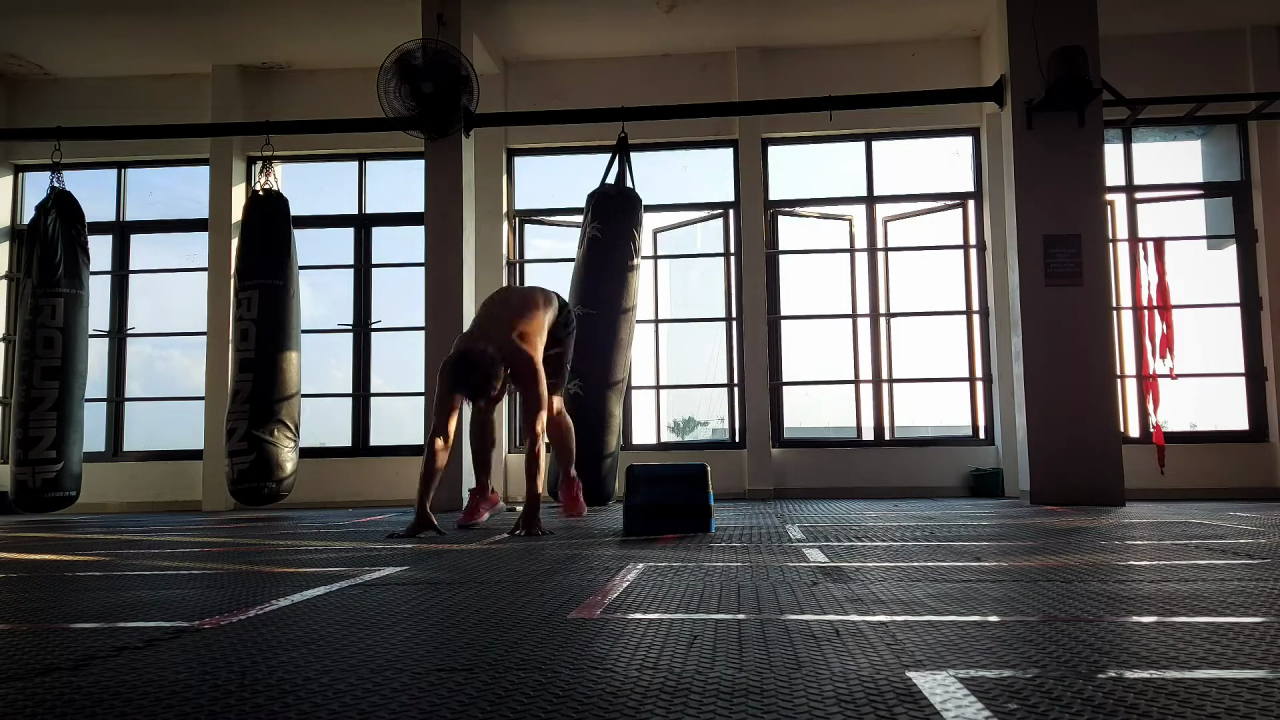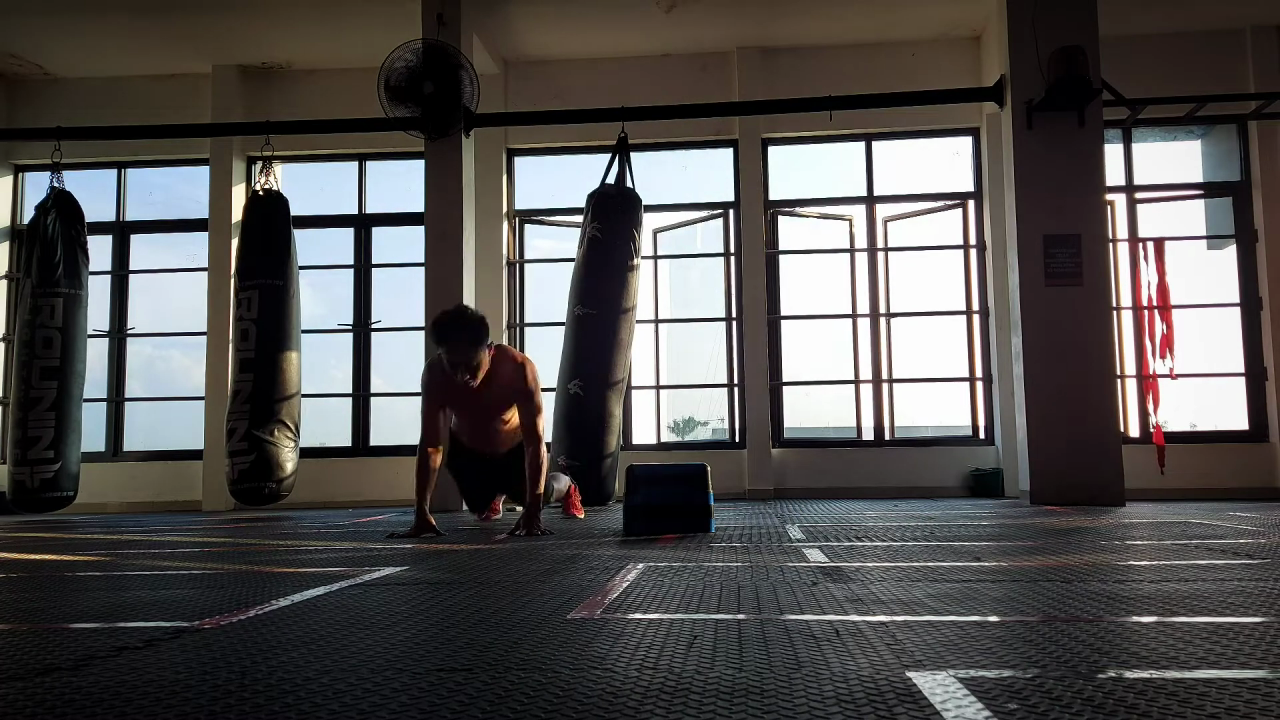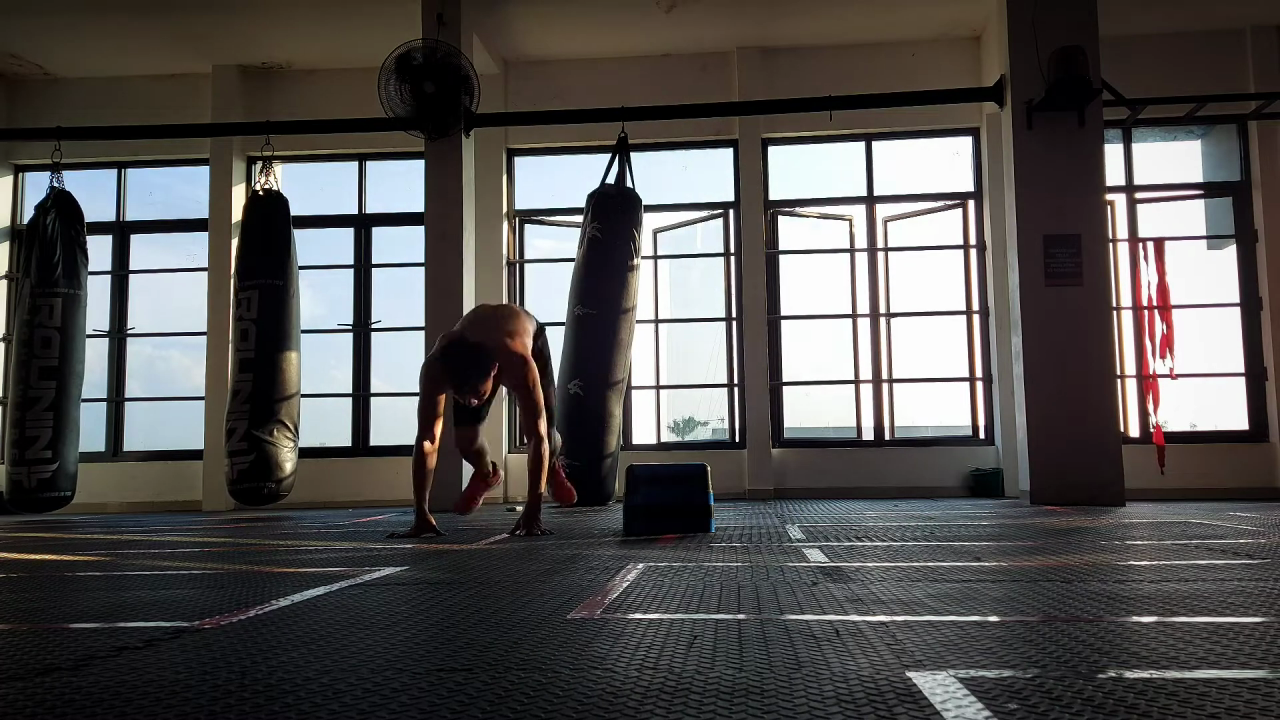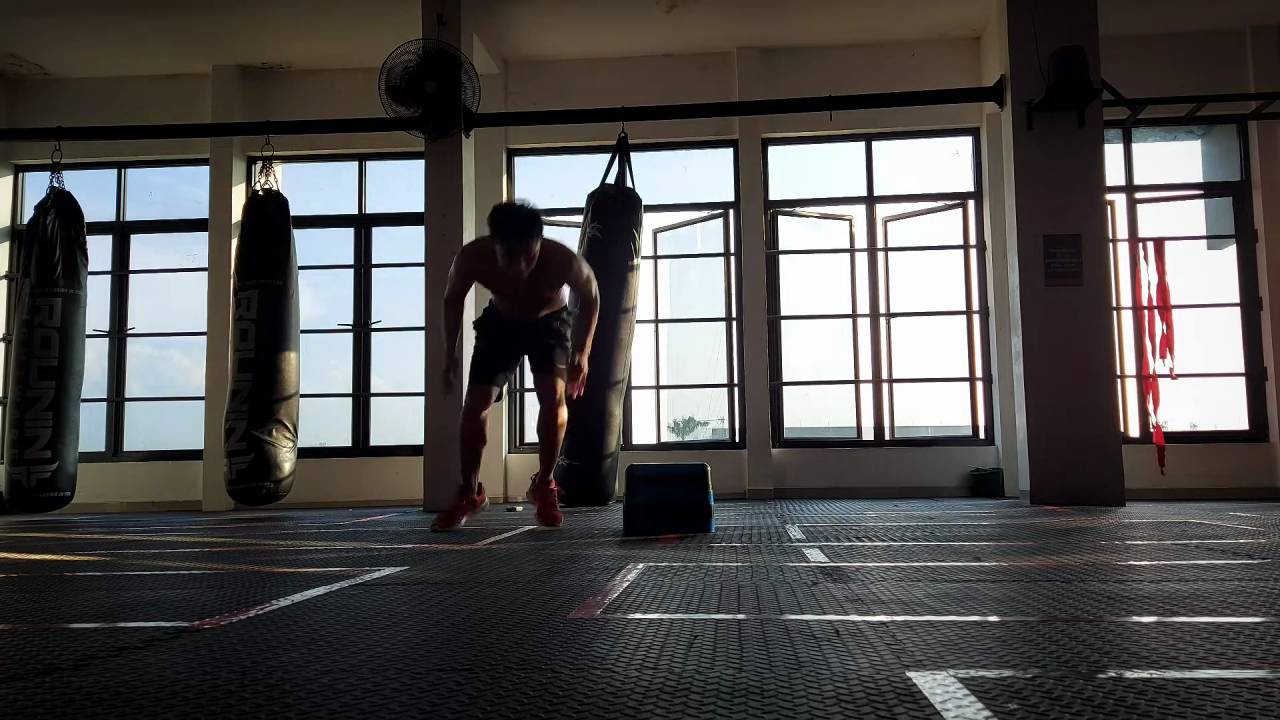
dt=0.4s
person 1, frame 1
left shoulder: (525, 359)
right shoulder: (455, 368)
left elbow: (535, 436)
right elbow: (440, 438)
left wrist: (532, 511)
right wrist: (422, 512)
left knee: (551, 406)
right knee: (483, 413)
left ankle: (570, 481)
right ankle: (485, 495)
person 1, frame 2
left shoulder: (518, 368)
right shoulder: (435, 373)
left elbow: (536, 442)
right elbow: (430, 445)
left wrist: (533, 513)
right wrist: (422, 514)
left ankle: (565, 487)
right ankle: (494, 492)
person 1, frame 3
left shoulder: (520, 363)
right shoulder: (435, 368)
left elbow: (538, 436)
right elbow: (426, 440)
left wrist: (532, 511)
right wrist: (421, 515)
left knee: (542, 429)
right knee: (464, 438)
left ankle: (554, 469)
right ankle: (486, 472)
person 1, frame 4
left shoulder: (563, 260)
right shoulder: (475, 256)
left elbow: (591, 296)
right elbow: (452, 298)
left wrist: (582, 352)
right wrist: (451, 354)
left hip: (550, 324)
right hip: (501, 323)
left knee: (553, 399)
right knee: (474, 405)
left ankle: (545, 486)
right ankle: (469, 494)
